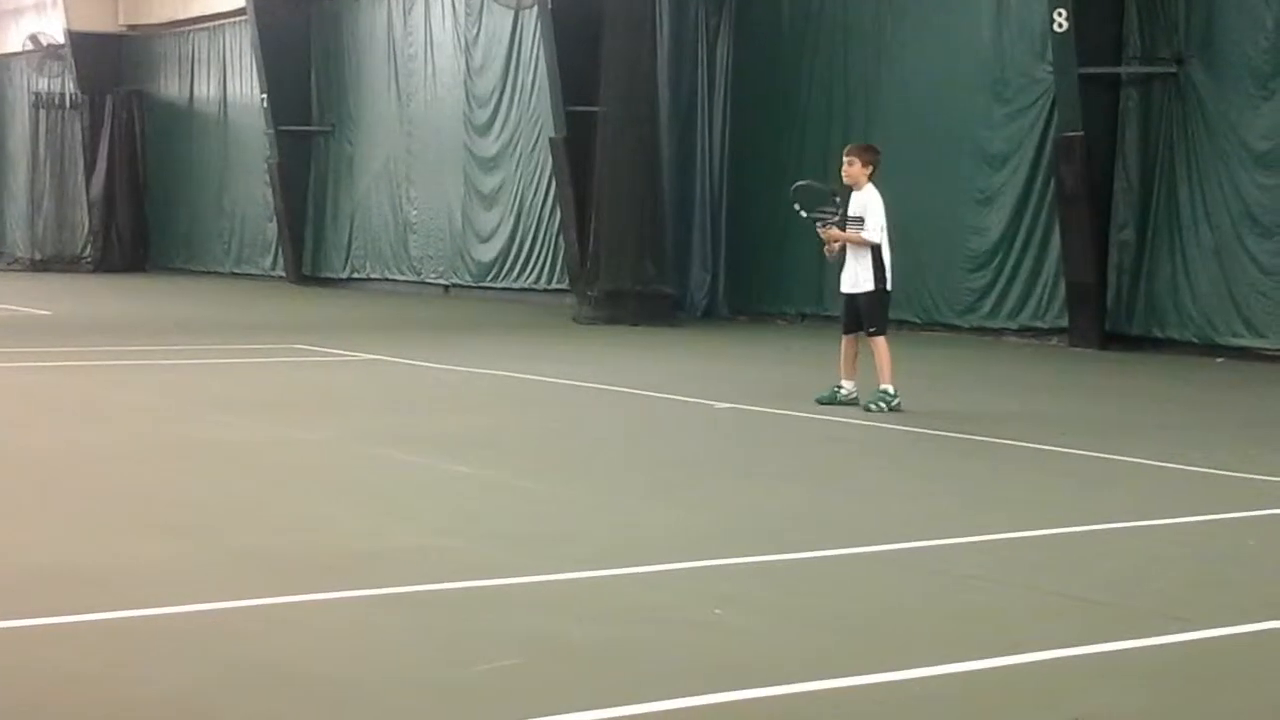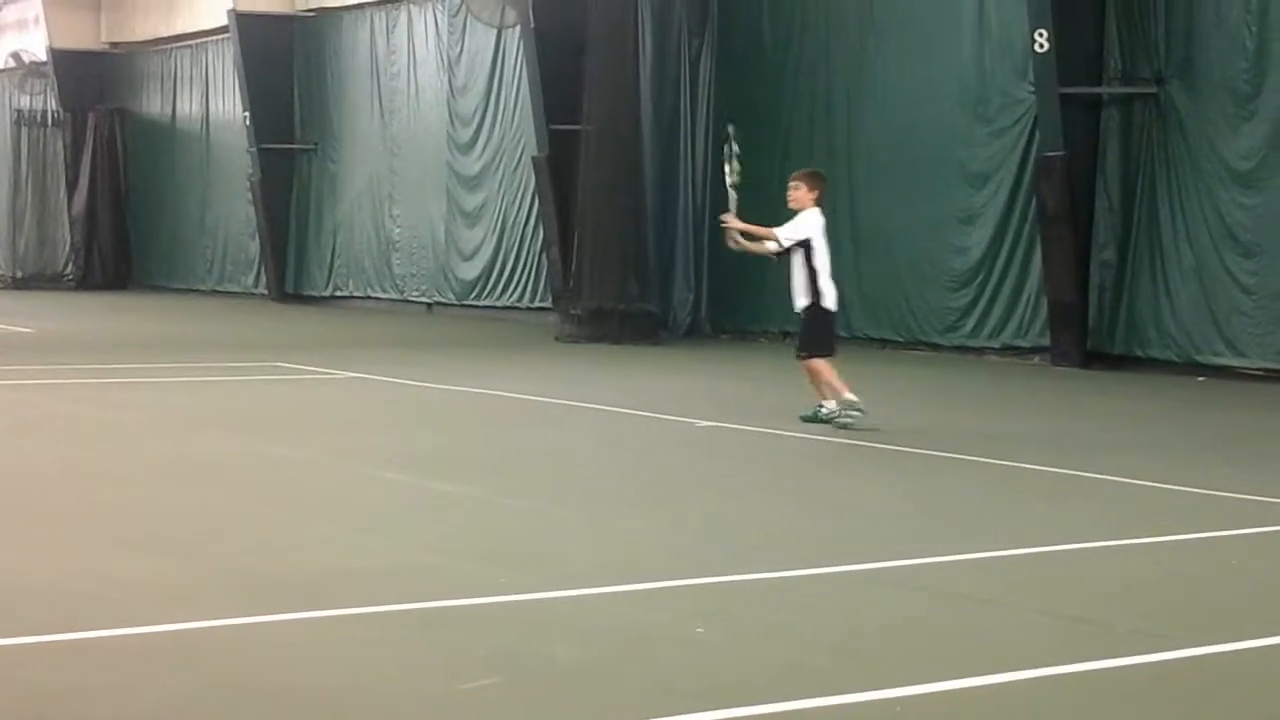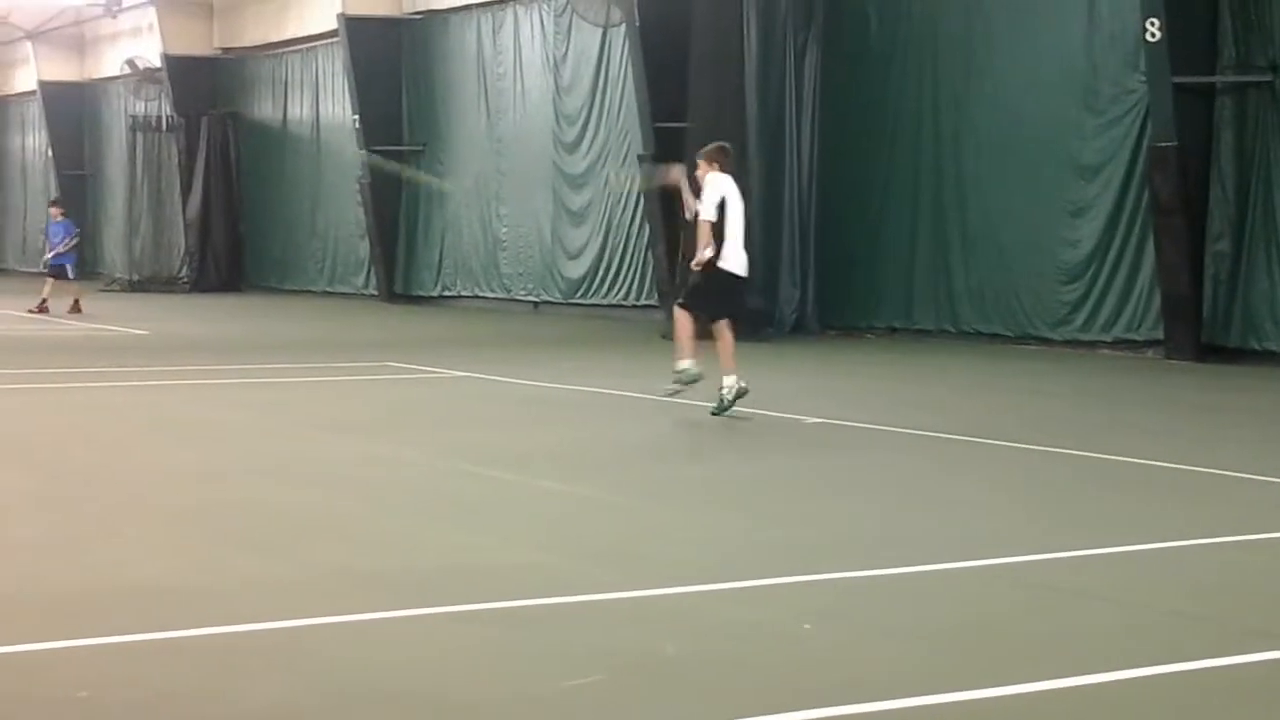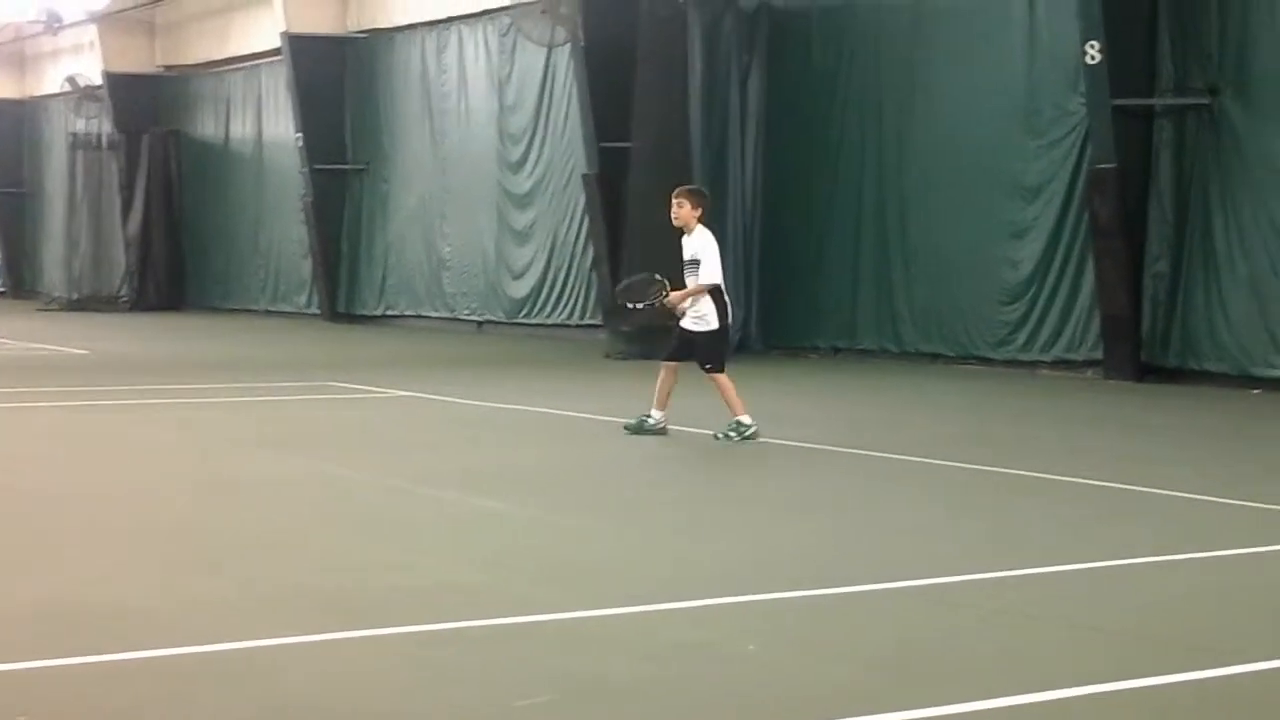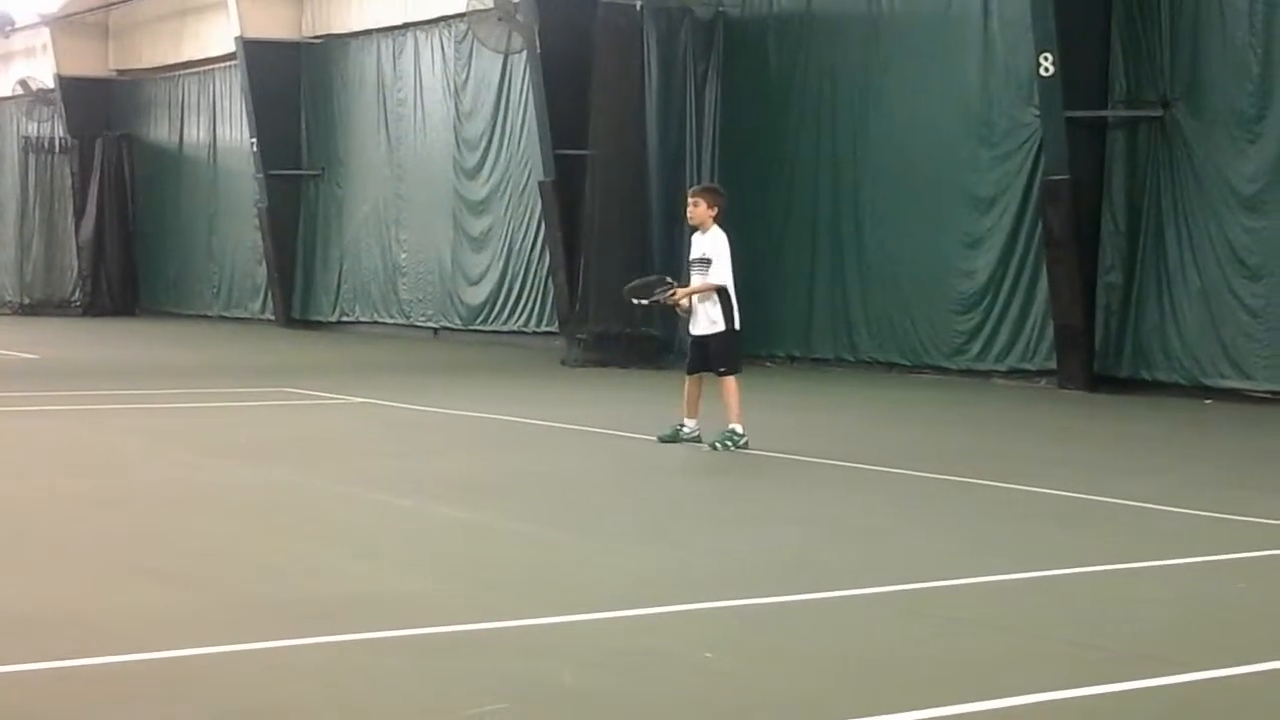
dt=1s
person 1, frame 1
left shoulder: (871, 198)
right shoulder: (854, 196)
left elbow: (872, 237)
left wrist: (840, 236)
right wrist: (837, 245)
left hip: (872, 280)
right hip: (853, 279)
left knee: (875, 334)
right knee: (848, 333)
left ankle: (888, 392)
right ankle: (847, 388)
person 1, frame 2
left shoulder: (810, 219)
right shoulder: (802, 222)
left elbow: (775, 235)
right elbow: (771, 247)
left wrist: (742, 226)
right wrist: (742, 243)
left hip: (818, 301)
right hip: (809, 302)
left knee: (812, 357)
right knee: (807, 358)
left ankle: (849, 401)
right ankle: (829, 406)
person 1, frame 3
left shoulder: (716, 180)
right shoulder: (729, 187)
left elbow: (706, 216)
right elbow: (694, 211)
left wrist: (702, 249)
right wrist: (683, 185)
left hip: (720, 265)
right hip: (736, 268)
left knee: (682, 309)
right knee: (721, 323)
left ankle: (686, 367)
right ankle: (731, 383)
person 1, frame 4
left shoulder: (705, 239)
right shoulder: (686, 239)
left elbow: (711, 280)
left wrist: (681, 295)
right wrist: (684, 303)
left hip: (711, 317)
right hip: (692, 316)
left knee: (714, 371)
right knee: (669, 363)
left ankle: (744, 422)
right ankle: (656, 417)
person 1, frame 5
left shoulder: (718, 238)
right shoulder: (696, 238)
left elbow: (717, 280)
left wrist: (685, 291)
right wrist: (687, 300)
left hip: (720, 320)
right hip: (699, 320)
left knee: (726, 373)
right knee: (692, 372)
left ankle: (736, 431)
right ankle: (689, 426)
